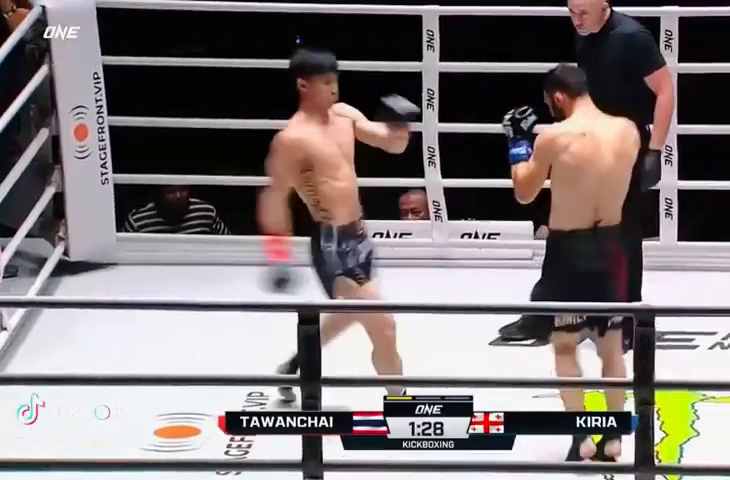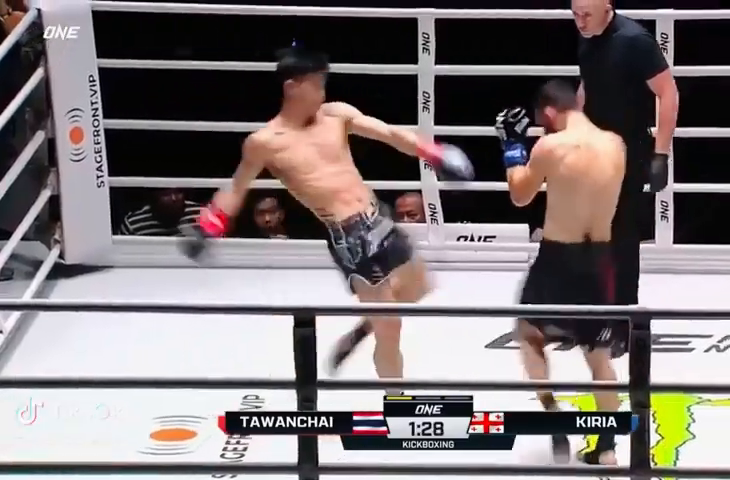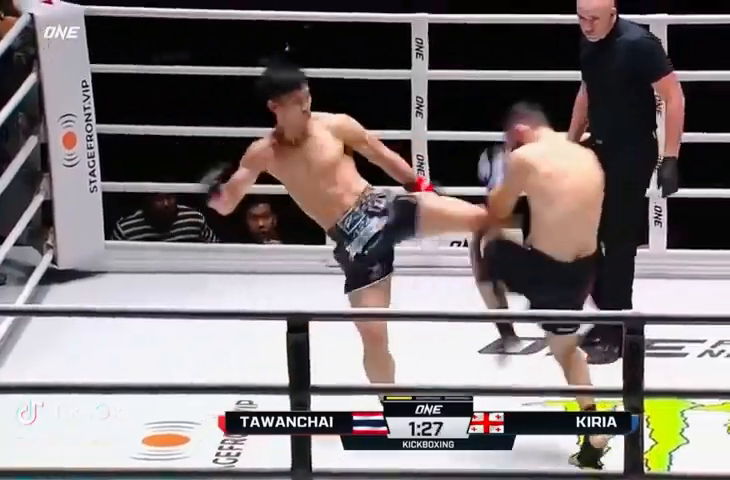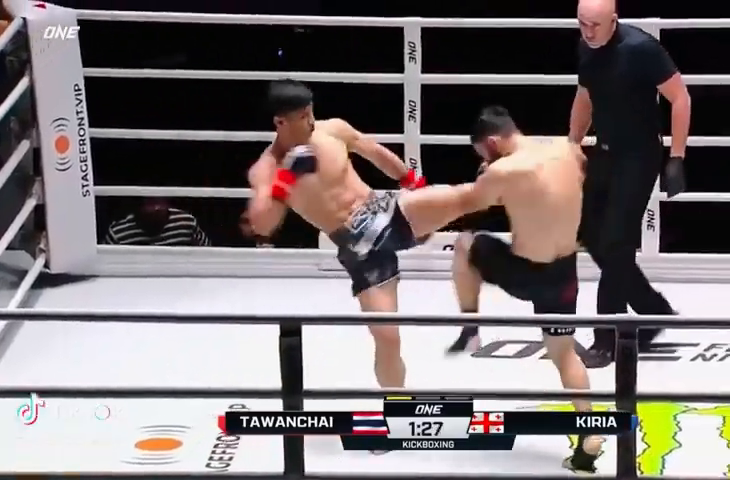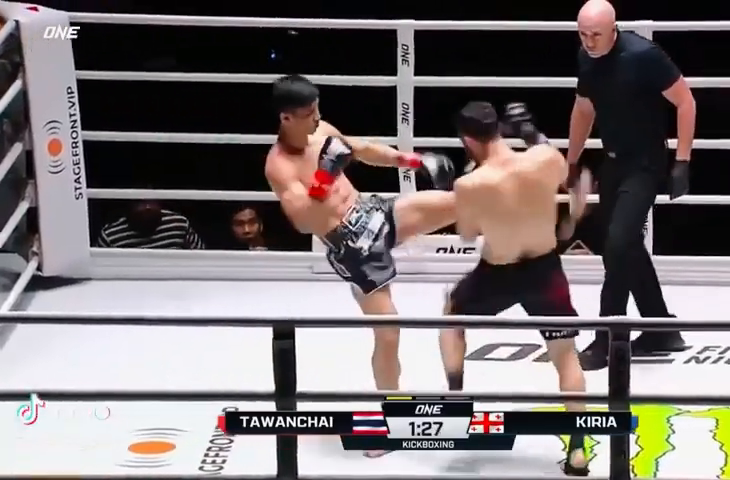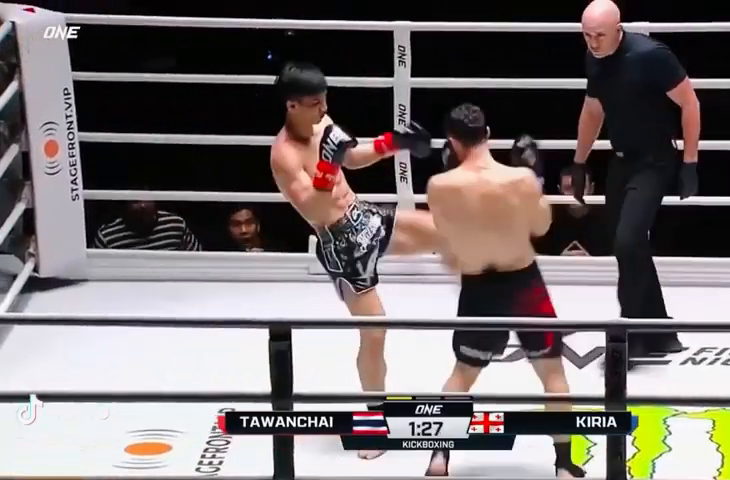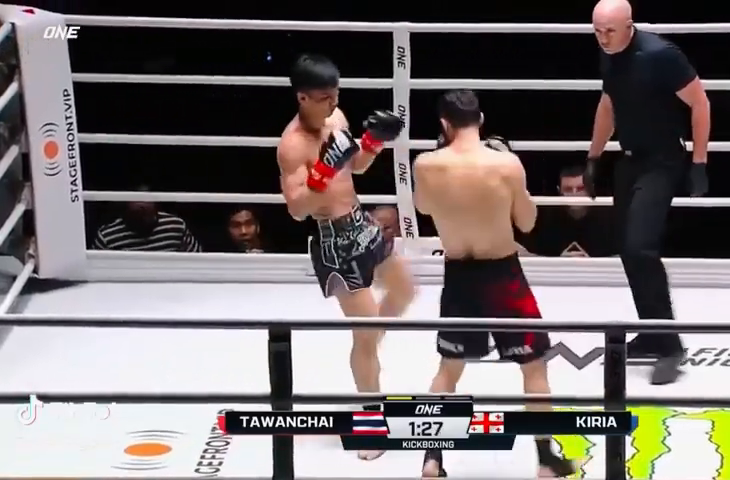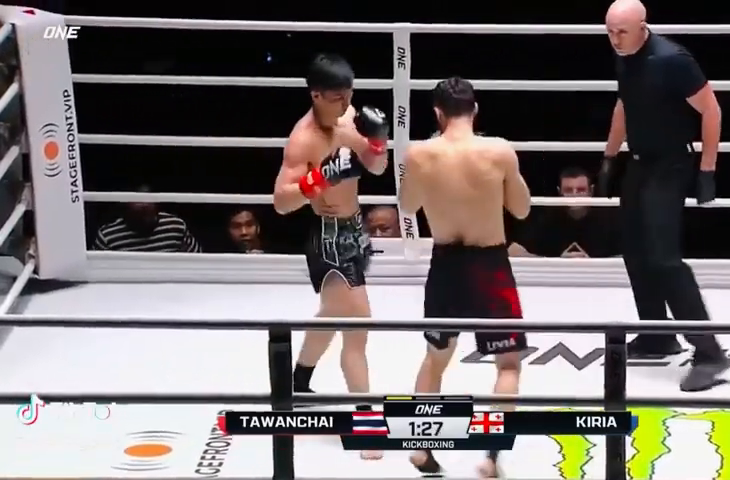
dt=0.1s
person 1, frame 1
left shoulder: (553, 135)
right shoulder: (626, 131)
left elbow: (524, 193)
left wrist: (519, 141)
left hip: (567, 249)
right hip: (609, 246)
left knee: (565, 347)
right knee: (611, 345)
left ankle: (583, 441)
right ankle: (614, 438)
person 1, frame 2
left shoulder: (550, 146)
right shoulder: (615, 144)
left elbow: (520, 197)
left wrist: (513, 144)
left hip: (558, 261)
right hip: (600, 262)
left knee: (530, 339)
right knee: (600, 356)
right ankle: (606, 447)
person 1, frame 3
left shoulder: (525, 157)
right shoulder: (588, 157)
left elbow: (496, 213)
left wrist: (496, 176)
left hip: (541, 266)
right hip: (581, 268)
left knee: (483, 245)
right knee: (565, 347)
right ankle: (595, 435)
person 1, frame 4
left shoulder: (501, 171)
right shoulder: (566, 152)
left elbow: (477, 202)
left hip: (518, 269)
right hip: (563, 269)
left knee: (465, 244)
right knee: (564, 351)
left ankle: (469, 327)
right ankle: (587, 441)
person 1, frame 5
left shoulder: (470, 186)
right shoulder: (547, 159)
right elbow: (563, 177)
right wrist: (531, 132)
left hip: (497, 276)
right hip: (546, 269)
left knee: (452, 319)
right knee: (564, 355)
right ankle: (577, 451)
person 1, frame 6
left shoulder: (439, 186)
right shoulder: (521, 180)
right elbow: (542, 226)
left hip: (476, 290)
right hip: (524, 284)
left knee: (462, 374)
right knee: (551, 368)
person 1, frame 7
left shoulder: (425, 166)
right shoulder: (507, 165)
right elbow: (526, 223)
left hip: (458, 279)
right hip: (504, 275)
left knee: (448, 370)
right knee: (534, 369)
person 1, frame 8
left shoulder: (416, 154)
right shoulder: (499, 152)
left elbow: (407, 205)
right elbow: (522, 210)
left hip: (445, 266)
right hip: (490, 263)
left knee: (436, 356)
right knee: (508, 363)
left ankle: (422, 447)
person 2, frame 1
left shoulder: (343, 114)
right shoulder: (292, 138)
left elbow: (393, 145)
right elbow: (273, 200)
left wrist: (399, 125)
right wrist: (277, 258)
left hip: (355, 235)
right hip: (334, 244)
left knee: (346, 315)
right knee: (384, 329)
left ankle: (292, 369)
person 2, frame 2
left shoulder: (337, 114)
right shoulder: (265, 142)
left elbow: (391, 134)
right elbow: (236, 188)
left wrist: (436, 153)
right wrist: (209, 227)
left hip: (375, 218)
right hip: (349, 238)
left knee: (416, 288)
right knee: (389, 330)
left ankle: (354, 338)
person 2, frame 3
left shoulder: (335, 124)
right shoulder: (262, 153)
left elbow: (384, 156)
right elbow: (228, 203)
left wrist: (421, 187)
right wrist: (220, 194)
left hip: (382, 209)
right hip: (353, 239)
left knee: (479, 217)
right knee: (375, 335)
person 2, frame 4
left shoulder: (331, 129)
right shoulder: (267, 167)
left elbow: (378, 153)
right elbow: (263, 225)
left wrist: (414, 181)
right wrist: (284, 179)
left hip: (387, 212)
right hip: (358, 244)
left knee: (467, 196)
right knee: (387, 337)
person 2, frame 5
left shoulder: (322, 131)
right shoulder: (279, 165)
left elbow: (363, 150)
right elbow: (305, 222)
left wrist: (413, 160)
right wrist: (324, 174)
left hip: (373, 215)
right hip: (348, 245)
left knee: (460, 202)
right knee: (388, 336)
person 2, frame 6
left shoulder: (323, 126)
right shoulder: (284, 153)
left elbow: (356, 155)
right elbow: (310, 211)
left wrist: (392, 141)
right wrist: (328, 163)
left hip: (366, 218)
right hip: (339, 243)
left knee: (440, 234)
right knee: (374, 334)
person 2, frame 7
left shoulder: (335, 117)
right shoulder: (294, 144)
left elbow: (357, 165)
right elbow: (297, 209)
left wrist: (376, 137)
right wrist: (325, 167)
left hip: (361, 222)
right hip: (336, 240)
left knee: (404, 292)
right knee: (366, 333)
person 2, frame 8
left shoulder: (348, 119)
right shoulder: (303, 139)
left elbow: (376, 167)
right elbow: (282, 201)
left wrist: (375, 136)
right wrist: (321, 178)
left hip: (353, 227)
right hip: (331, 237)
left knee: (332, 317)
right knee: (356, 327)
left ankle: (299, 382)
person 3, frame 1
left shoulder: (632, 37)
right shoulder: (584, 37)
left elbow: (665, 90)
left wrist: (654, 149)
left knee: (624, 238)
left ankle: (625, 325)
right ankle: (543, 315)
person 3, frame 2
left shoulder: (634, 40)
right shoulder: (586, 38)
left elbow: (668, 93)
left wrist: (661, 153)
left hip: (630, 150)
left knee: (621, 239)
person 3, frame 3
left shoulder: (636, 43)
right shoulder: (588, 41)
left elbow: (674, 94)
left wrist: (669, 156)
right wrist: (570, 143)
left hip: (632, 154)
right hip: (598, 148)
left knee: (619, 242)
left ankle: (613, 331)
right ankle: (610, 316)
person 3, frame 4
left shoulder: (640, 48)
right shoulder: (586, 49)
left elbow: (679, 97)
left wrist: (676, 159)
left hip: (638, 157)
right hip: (606, 155)
left knee: (613, 244)
right knee: (595, 240)
left ankle: (609, 337)
right ankle: (652, 310)
person 3, frame 5
left shoulder: (643, 54)
right shoulder: (586, 58)
left elbow: (685, 102)
left wrist: (682, 162)
right wrist: (572, 162)
left hip: (645, 163)
right hip: (614, 161)
left knee: (619, 246)
right knee: (627, 247)
left ankle: (607, 338)
right ankle: (663, 331)
person 3, frame 6
left shoulder: (649, 54)
right shoulder: (594, 58)
left elbow: (689, 103)
left wrist: (689, 161)
right wrist: (578, 163)
left hip: (653, 162)
right hip: (621, 159)
left knee: (629, 244)
right knee: (627, 246)
left ankle: (642, 335)
right ankle: (657, 332)
person 3, frame 7
left shoulder: (659, 55)
right shoulder: (608, 55)
left elbow: (699, 103)
left wrist: (699, 162)
right wrist: (592, 159)
left hip: (660, 162)
right hip: (629, 159)
left knee: (639, 248)
right knee: (629, 250)
left ankle: (667, 342)
right ankle: (654, 336)
person 3, frame 8
left shoulder: (671, 59)
right shoulder: (626, 58)
right wrist: (609, 158)
left hip: (669, 167)
right hip: (636, 164)
left knee: (665, 257)
right knee: (635, 251)
right ankle: (656, 335)
